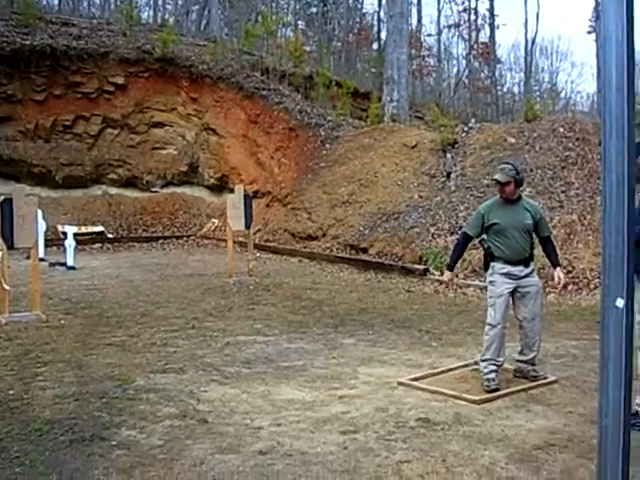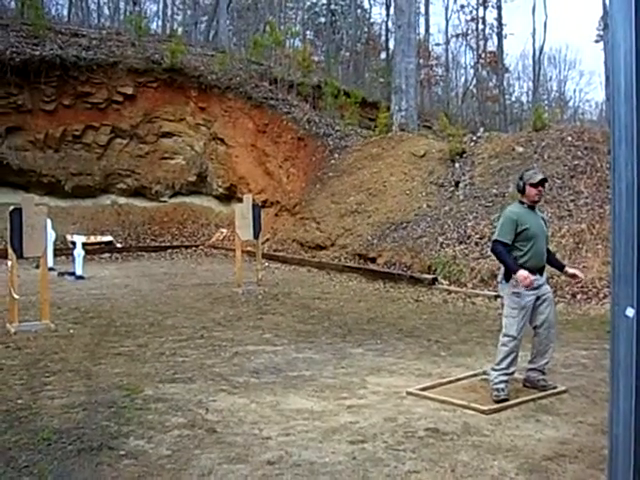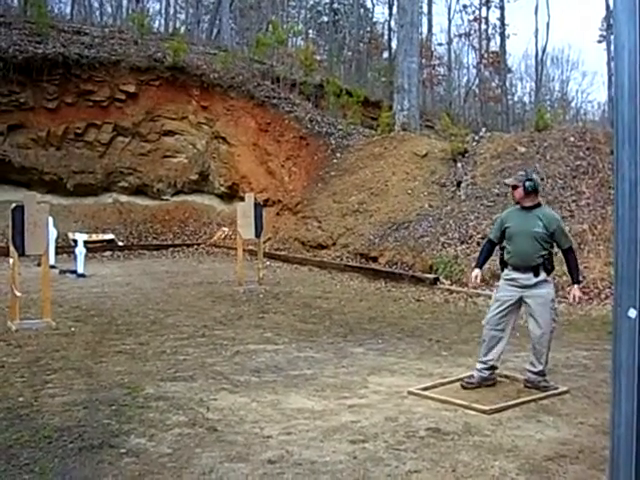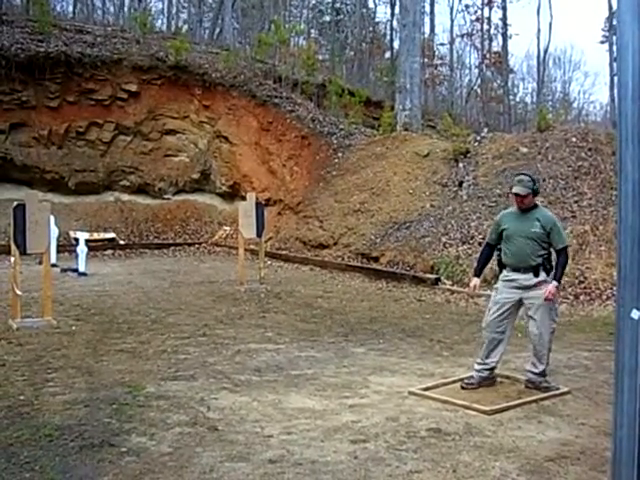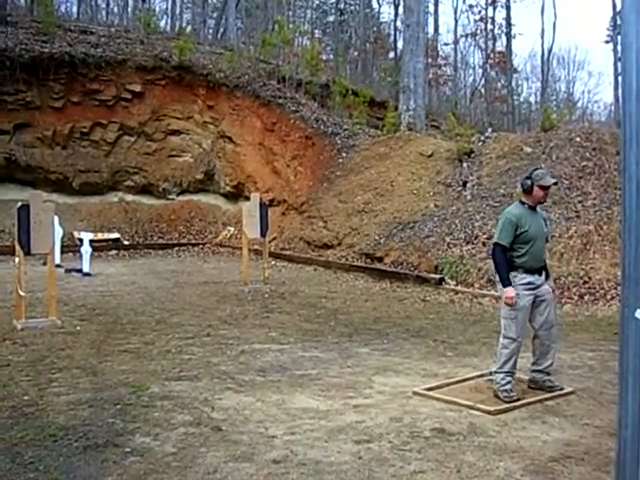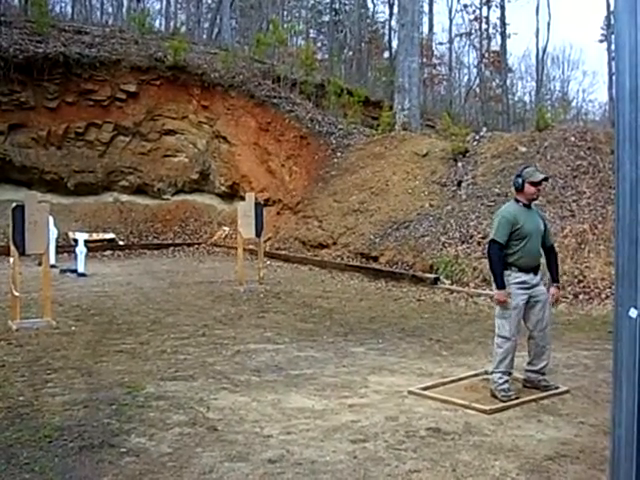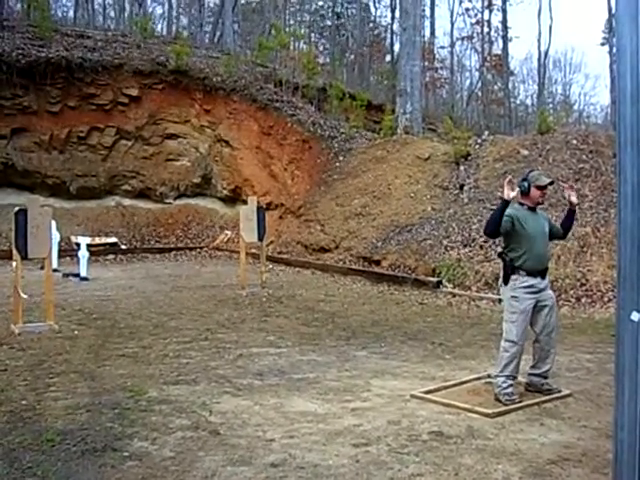
dt=0.7s
person 1, frame 1
left shoulder: (532, 208)
right shoulder: (487, 209)
left elbow: (545, 239)
right elbow: (465, 238)
left wrist: (556, 266)
right wrist: (450, 268)
left hip: (527, 271)
right hip: (499, 272)
left knee: (531, 321)
right knee: (495, 322)
left ankle: (525, 365)
right ankle: (489, 371)
person 1, frame 2
left shoulder: (539, 217)
right shoulder: (512, 214)
right elbow: (497, 247)
left wrist: (564, 269)
right wrist: (517, 270)
left hip: (540, 280)
right hip: (519, 282)
left knee: (546, 329)
right knee: (512, 333)
left ankle: (534, 374)
right ankle: (499, 381)
person 1, frame 3
left shoulder: (550, 218)
right shoulder: (507, 216)
left elbow: (568, 251)
right elbow: (491, 242)
left wrist: (576, 283)
right wrist: (478, 266)
left hip: (539, 281)
right hip: (510, 278)
left knee: (542, 331)
right knee: (494, 325)
left ankle: (535, 375)
right ankle: (485, 372)
person 1, frame 4
left shoulder: (547, 219)
right shoulder: (504, 217)
left elbow: (562, 253)
right elbow: (490, 246)
left wrist: (555, 282)
right wrist: (477, 274)
left hip: (538, 281)
right hip: (509, 279)
left knee: (542, 332)
right knee: (493, 326)
left ankle: (536, 376)
right ankle: (484, 372)
person 1, frame 5
left shoulder: (541, 216)
right shoulder: (512, 215)
right elbow: (498, 251)
left wrist: (548, 277)
right wrist: (507, 286)
left hip: (539, 280)
right hip: (517, 281)
left knee: (546, 330)
right knee: (512, 335)
left ankle: (539, 376)
right ankle: (502, 382)
person 1, frame 6
left shoulder: (539, 215)
right shoulder: (507, 213)
left elbow: (549, 250)
right elbow: (494, 250)
left wrist: (554, 282)
right wrist: (500, 287)
left hip: (536, 279)
right hip: (513, 280)
left knee: (541, 331)
right knee: (507, 334)
left ankle: (534, 375)
right ankle: (499, 382)
person 1, frame 7
left shoulder: (543, 217)
right shoulder: (513, 215)
left elbow: (562, 233)
right elbow: (490, 232)
left wrist: (572, 208)
right wrist: (505, 201)
left hip: (543, 282)
right hip: (519, 284)
left knee: (547, 335)
right knee: (514, 338)
left ankle: (537, 379)
right ankle: (503, 386)
